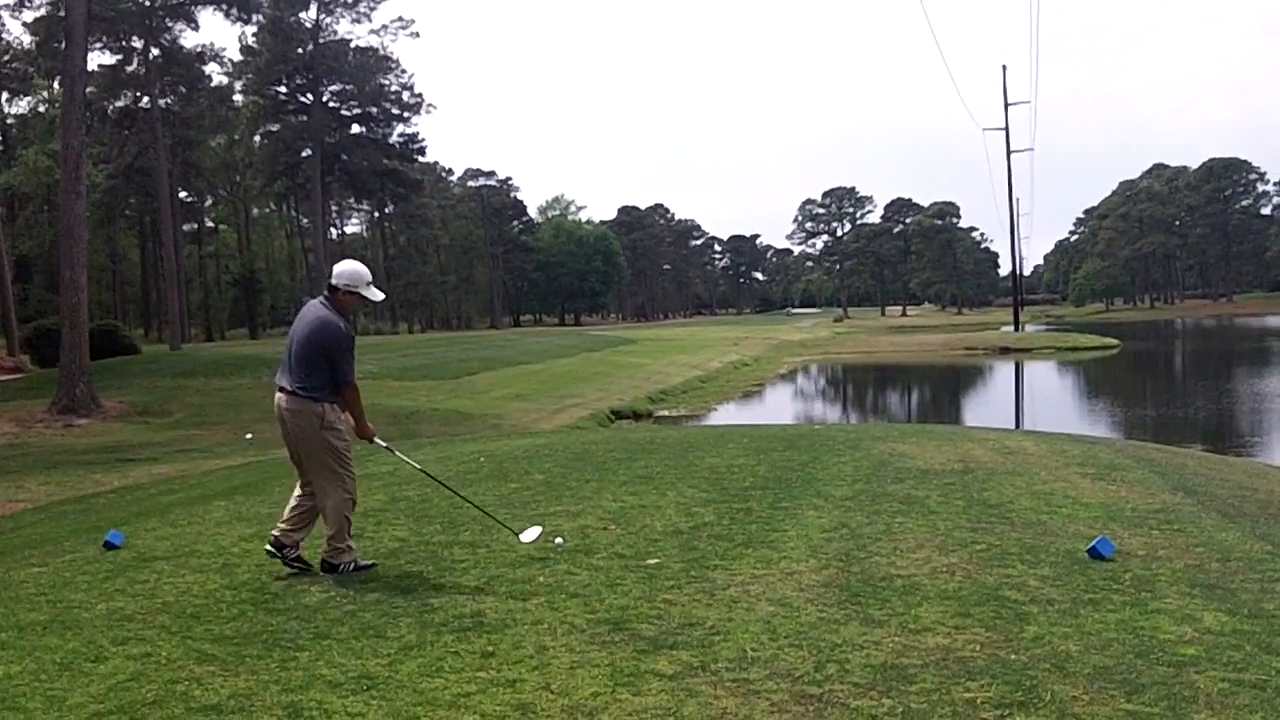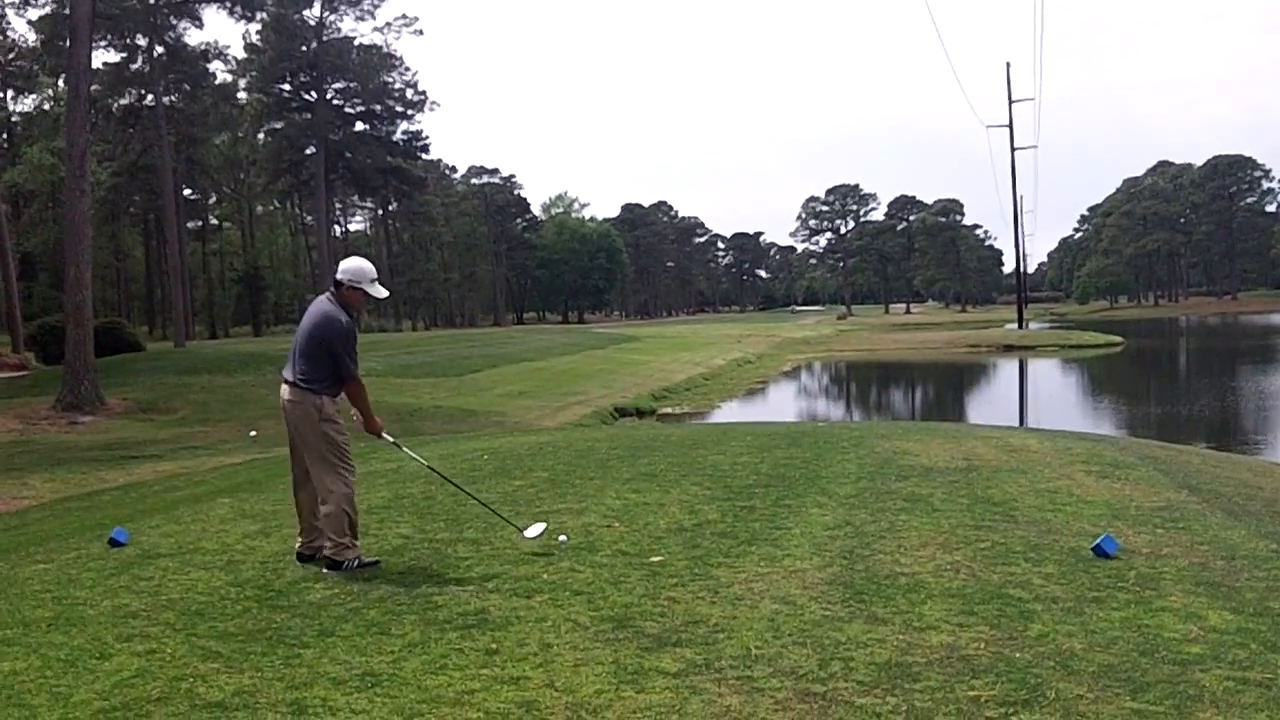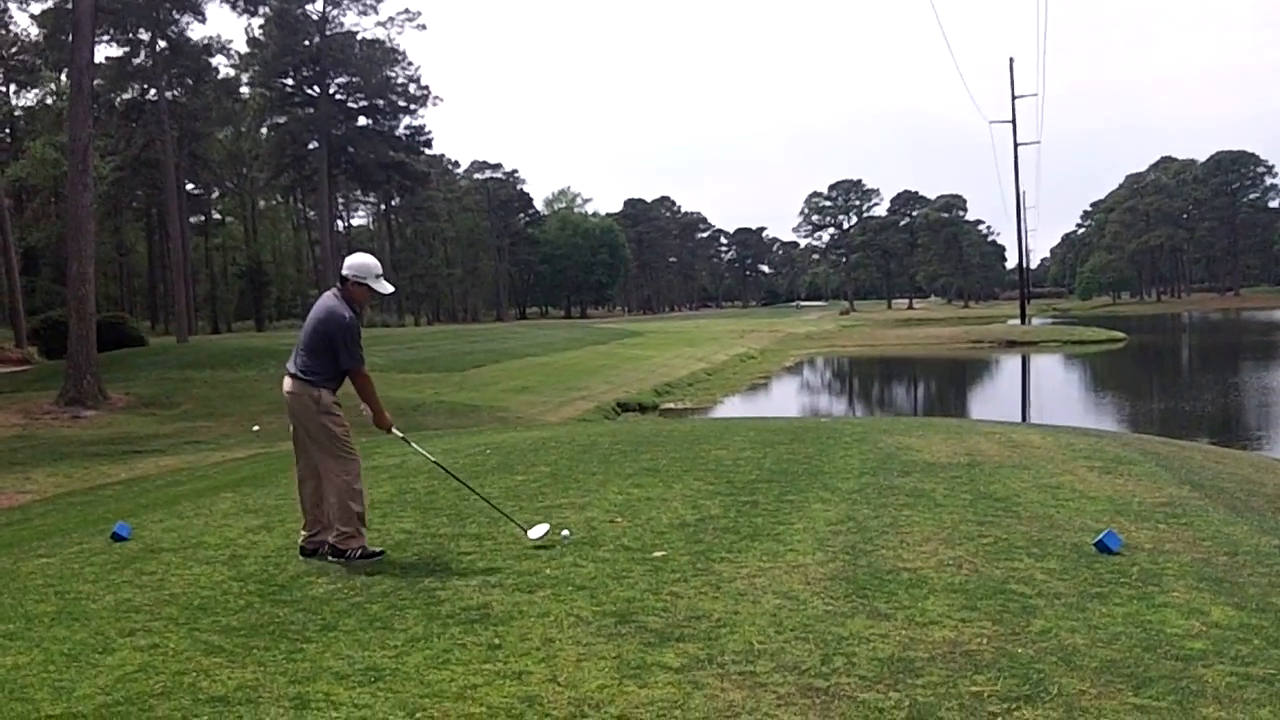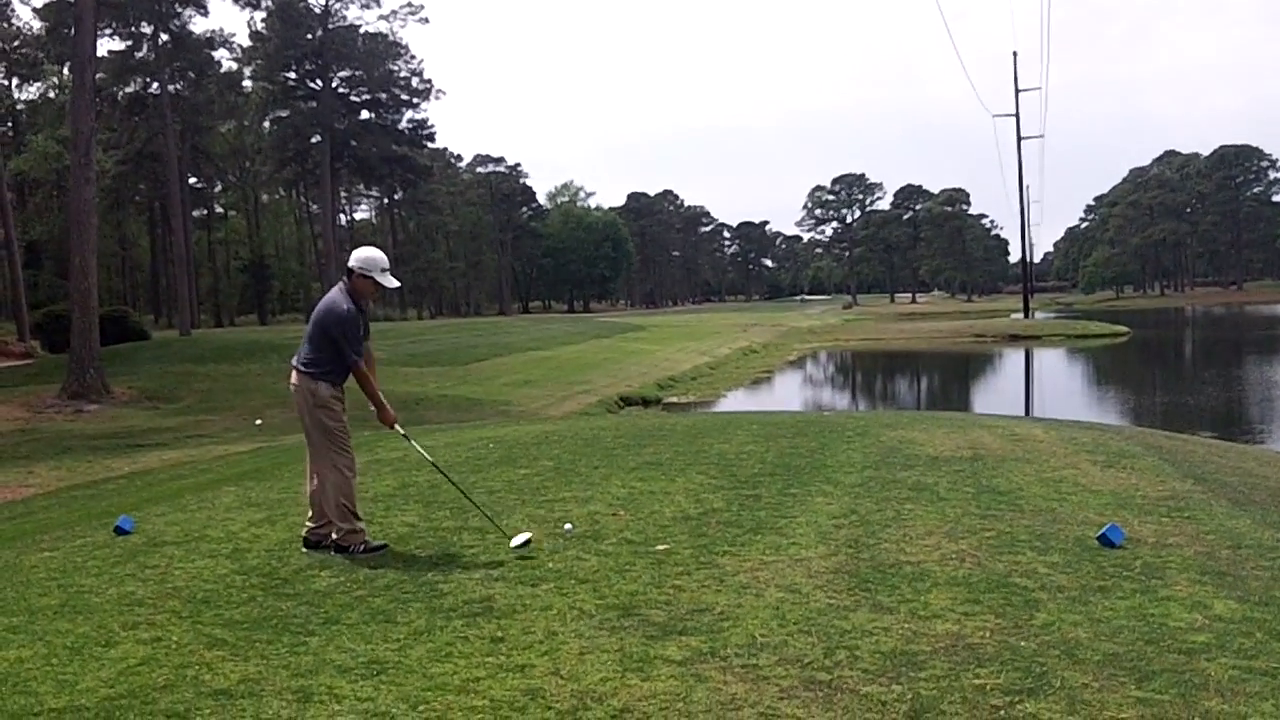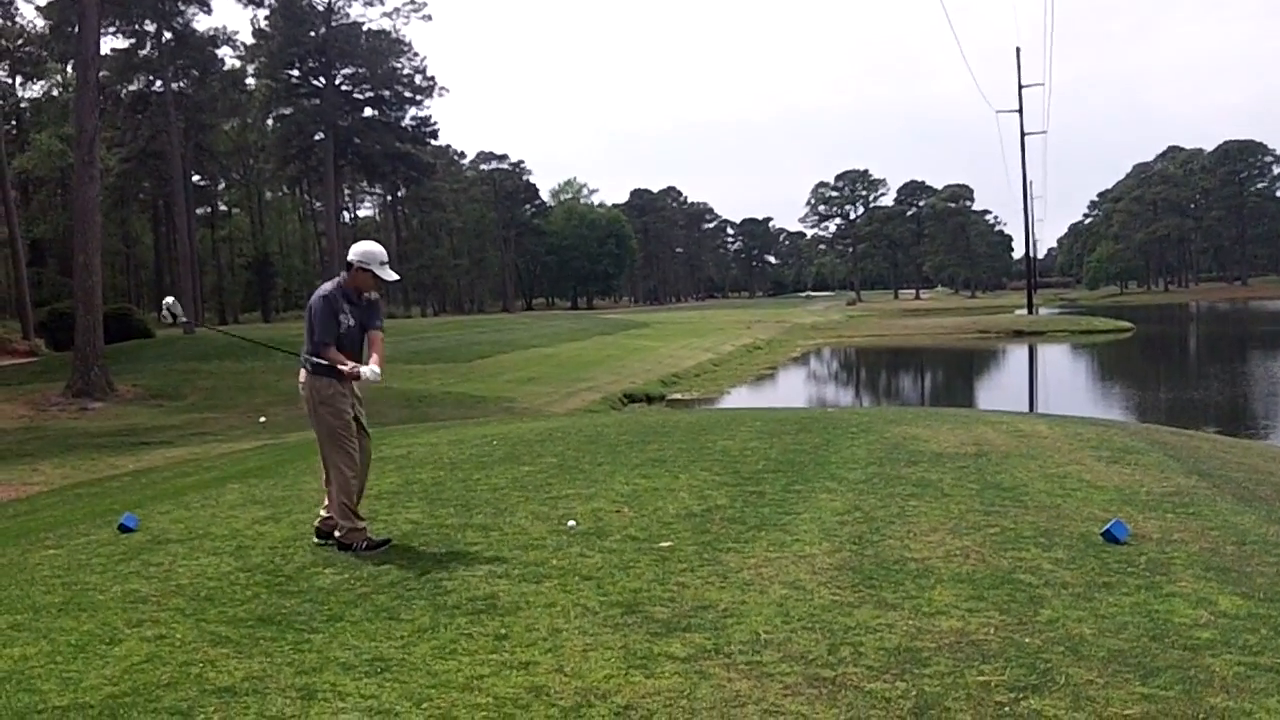
dt=0.3s
person 1, frame 1
left shoulder: (312, 308)
right shoulder: (337, 329)
right elbow: (346, 384)
left wrist: (344, 411)
right wrist: (361, 424)
left hip: (288, 401)
right hip: (312, 409)
left knee: (313, 481)
right knee: (338, 483)
left ankle: (285, 539)
right ankle: (338, 557)
person 1, frame 2
left shoulder: (322, 303)
right shoulder: (339, 323)
right elbow: (351, 378)
left wrist: (359, 409)
right wrist: (369, 418)
left hip: (295, 395)
right hip: (313, 402)
left knee: (310, 478)
right knee: (337, 478)
left ankle: (311, 546)
right ankle: (341, 554)
person 1, frame 3
left shoulder: (331, 299)
right shoulder: (343, 318)
right elbow: (357, 372)
left wrist: (368, 403)
right wrist: (378, 412)
left hip: (299, 389)
right hip: (313, 395)
left knee: (312, 470)
right knee: (343, 467)
left ankle: (314, 540)
right ankle: (346, 543)
person 1, frame 4
left shoulder: (352, 301)
right shoulder: (342, 311)
left elbow: (366, 351)
right elbow: (356, 366)
left wrist: (378, 396)
right wrist: (381, 408)
left hip: (316, 384)
right hip: (316, 388)
left knee: (323, 463)
right knee: (338, 463)
left ankle: (318, 532)
right ankle: (348, 538)
person 1, frame 5
left shoulder: (370, 301)
right shoulder: (326, 298)
left elbow: (375, 337)
right elbow: (324, 350)
left wrist: (372, 366)
right wrist: (345, 366)
left hip: (345, 383)
right hip: (323, 384)
left knee: (359, 455)
right knee: (344, 459)
left ankle: (329, 523)
right ankle: (350, 535)
